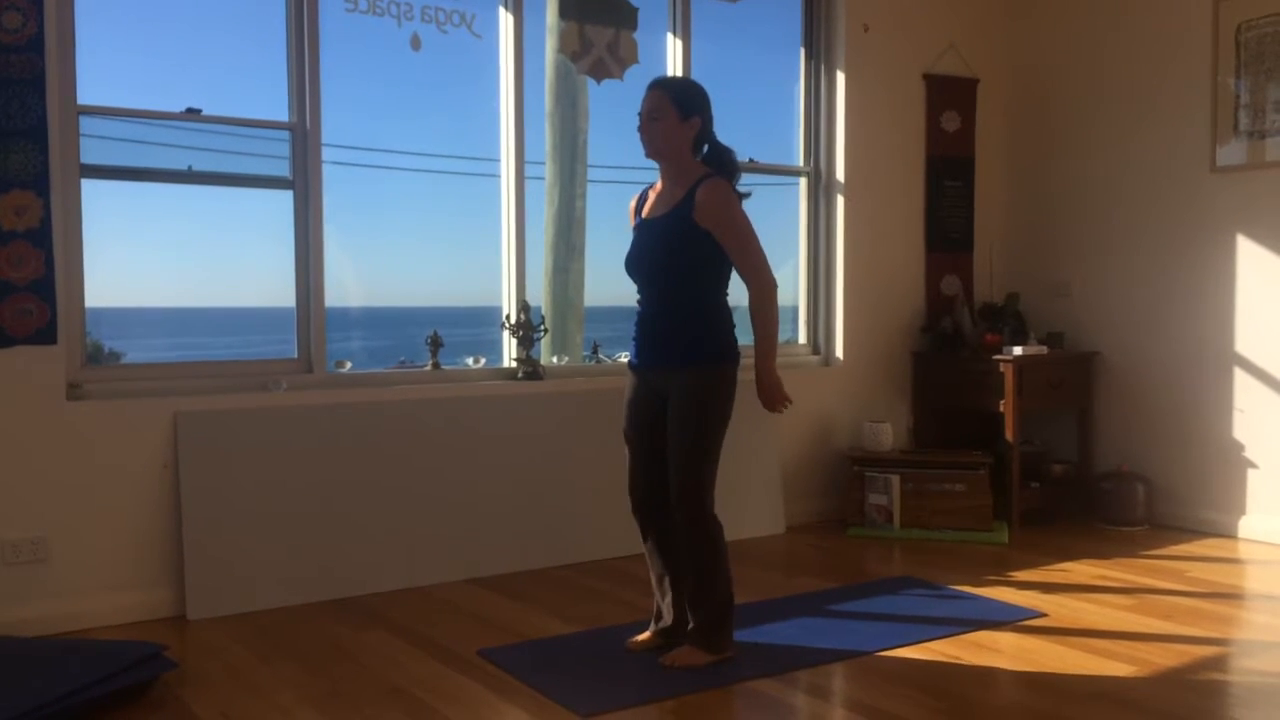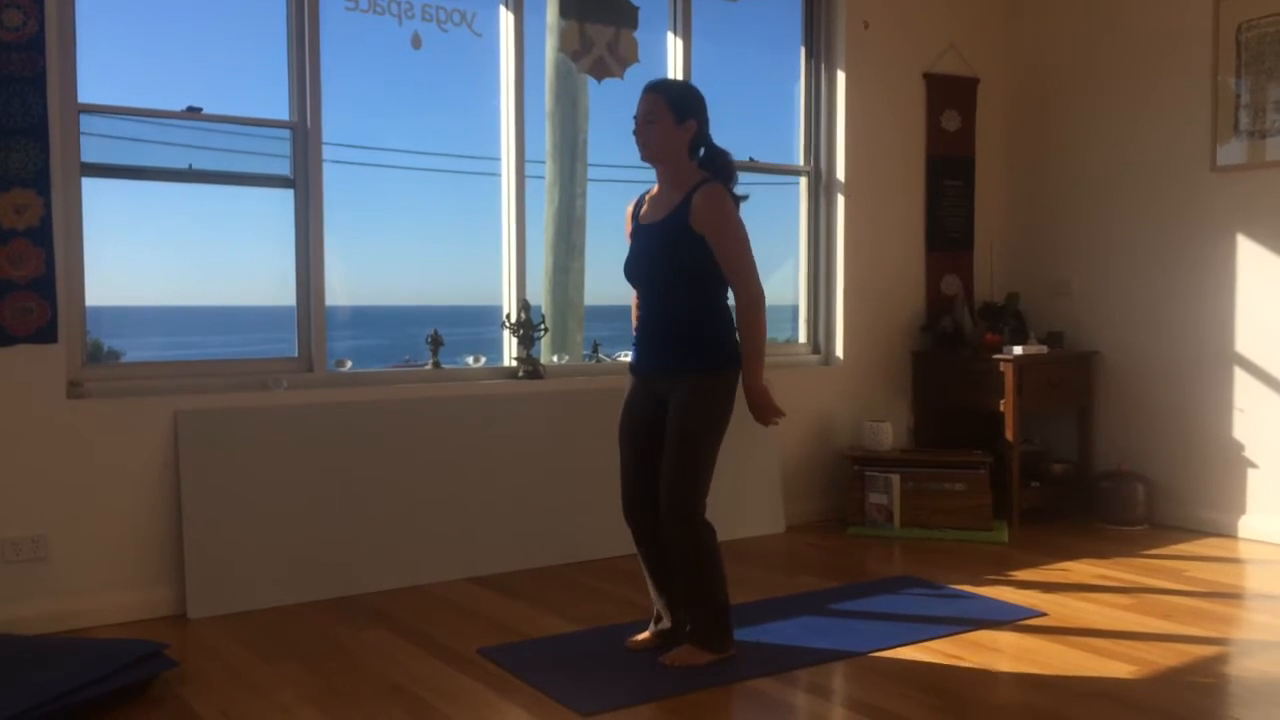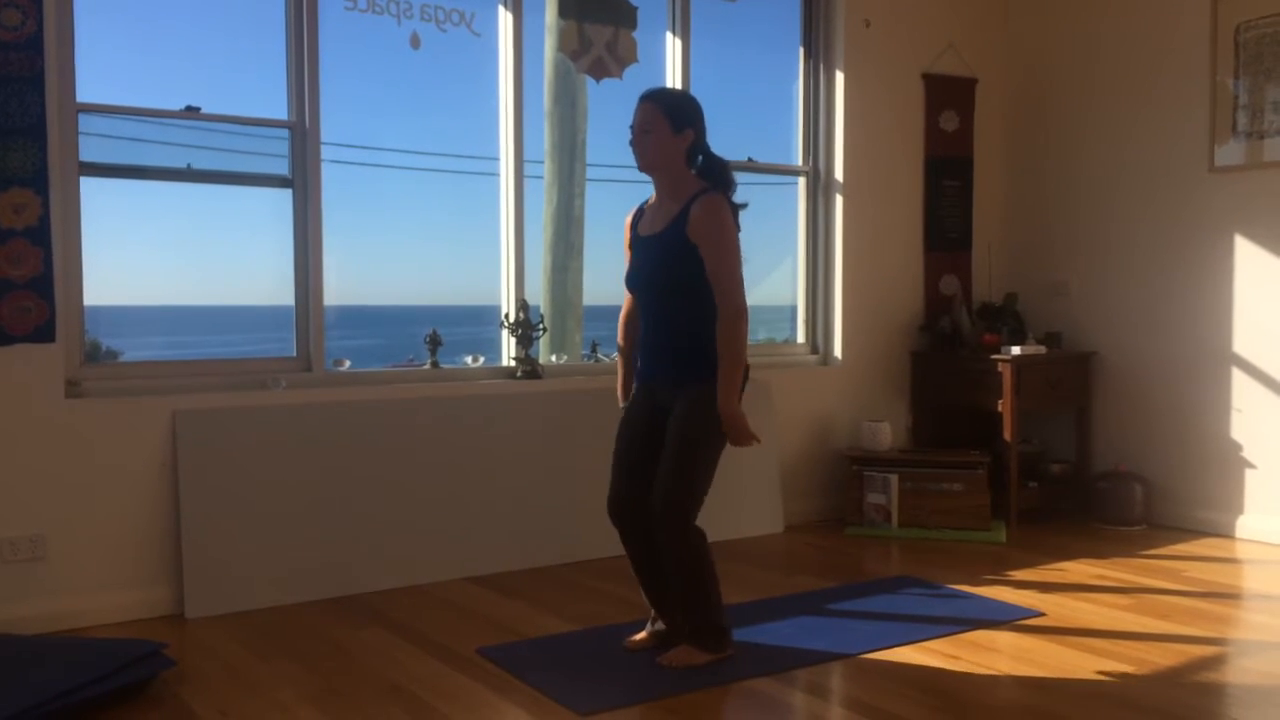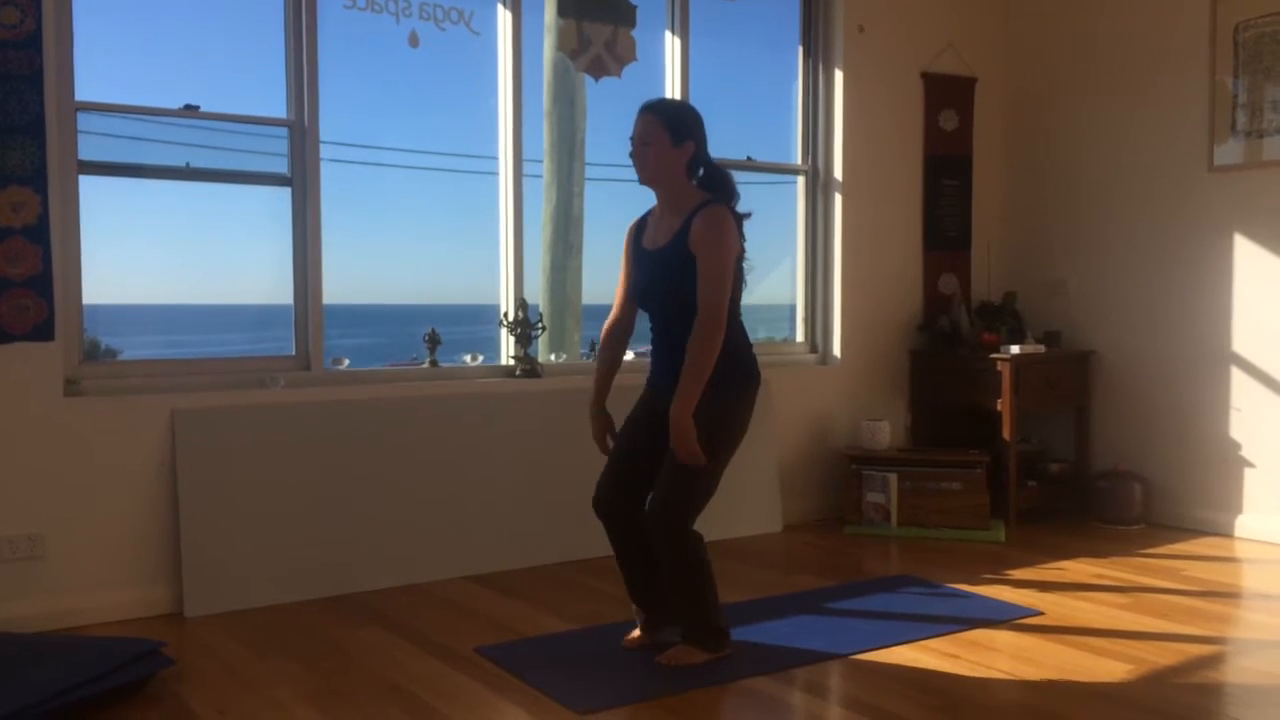
dt=0.3s
person 1, frame 1
left shoulder: (712, 195)
right shoulder: (641, 202)
left elbow: (762, 283)
left wrist: (766, 370)
left hip: (701, 369)
right hip: (648, 368)
left knee: (689, 502)
right knee: (647, 499)
left ankle: (711, 634)
right ankle: (670, 620)
person 1, frame 2
left shoulder: (710, 201)
right shoulder: (638, 210)
left elbow: (749, 294)
left wrist: (752, 381)
left hip: (703, 375)
right hip: (650, 376)
left knee: (679, 506)
right knee: (639, 503)
left ankle: (711, 634)
right ankle: (671, 620)
person 1, frame 3
left shoulder: (708, 210)
right shoulder: (636, 219)
left elbow: (731, 311)
left wrist: (728, 402)
right wrist: (625, 388)
left hip: (703, 384)
right hip: (653, 384)
left knee: (671, 511)
right knee: (626, 505)
left ankle: (708, 635)
right ankle: (669, 620)
person 1, frame 4
left shoulder: (714, 221)
right shoulder: (640, 231)
left elbow: (712, 322)
right elbow: (620, 321)
left wrist: (684, 412)
right wrist: (598, 400)
left hip: (721, 389)
right hip: (663, 386)
left knee: (668, 514)
right knee: (612, 499)
left ankle: (706, 634)
right ankle: (657, 614)
